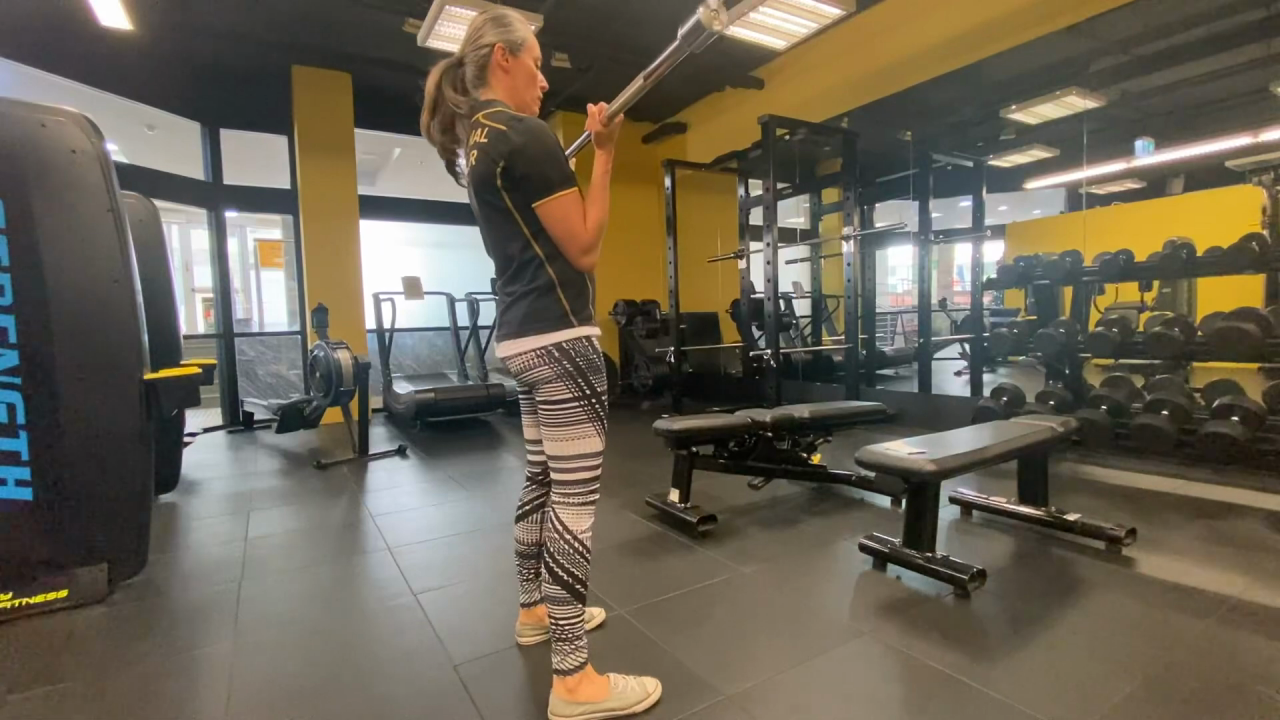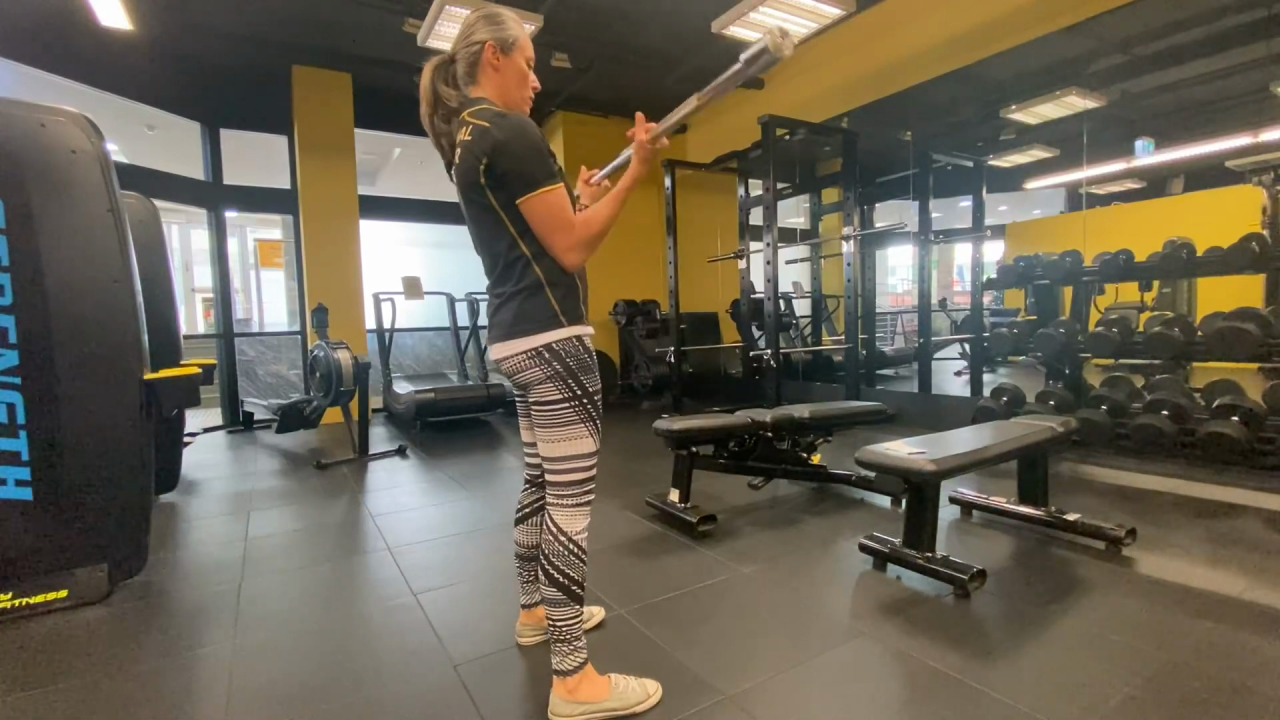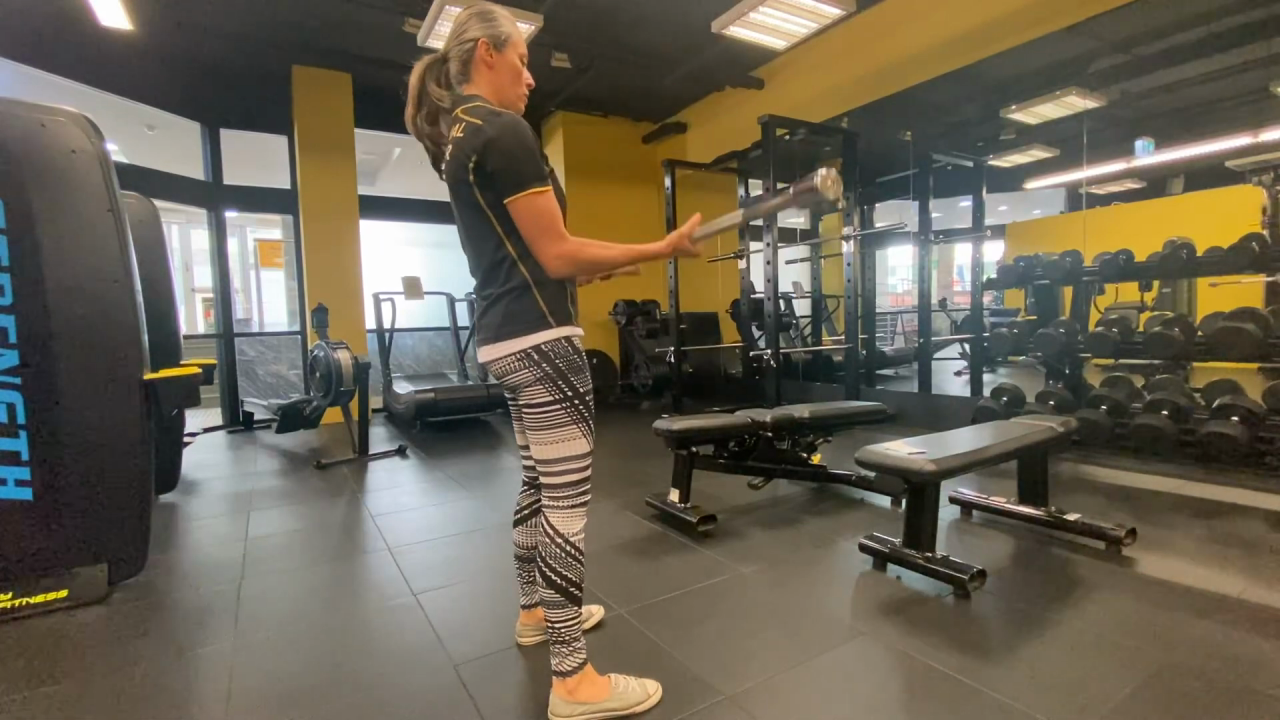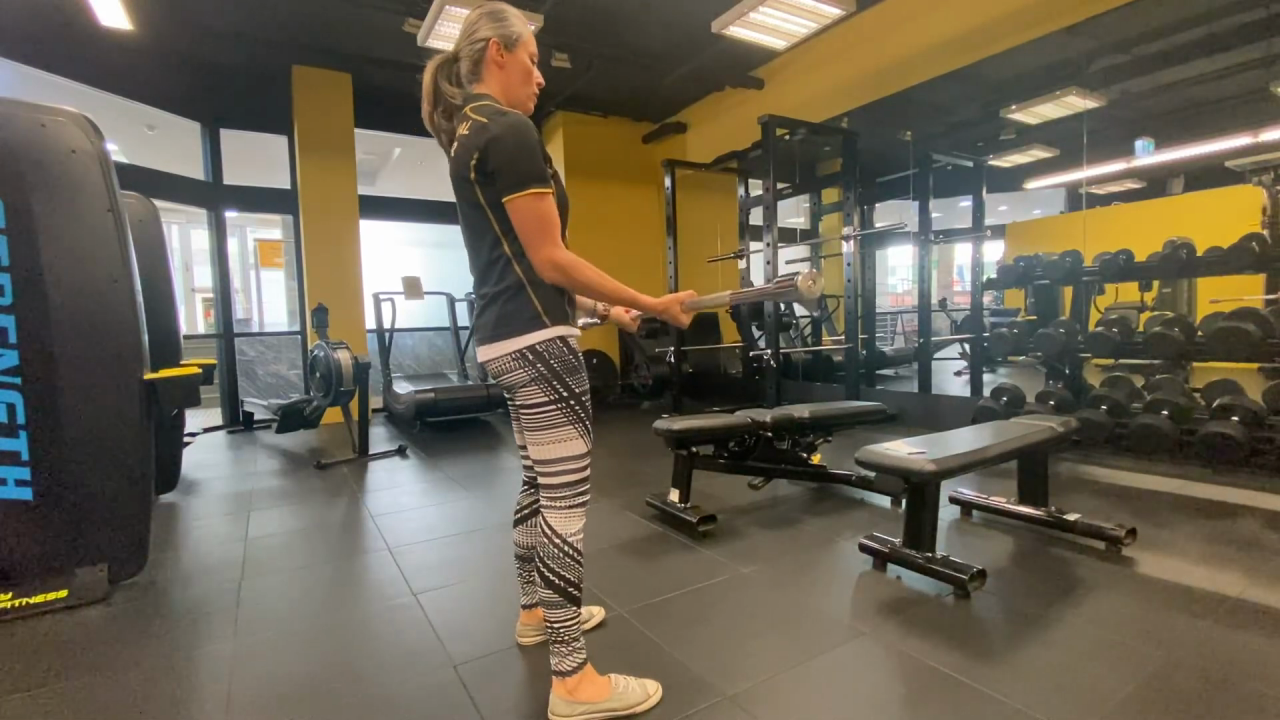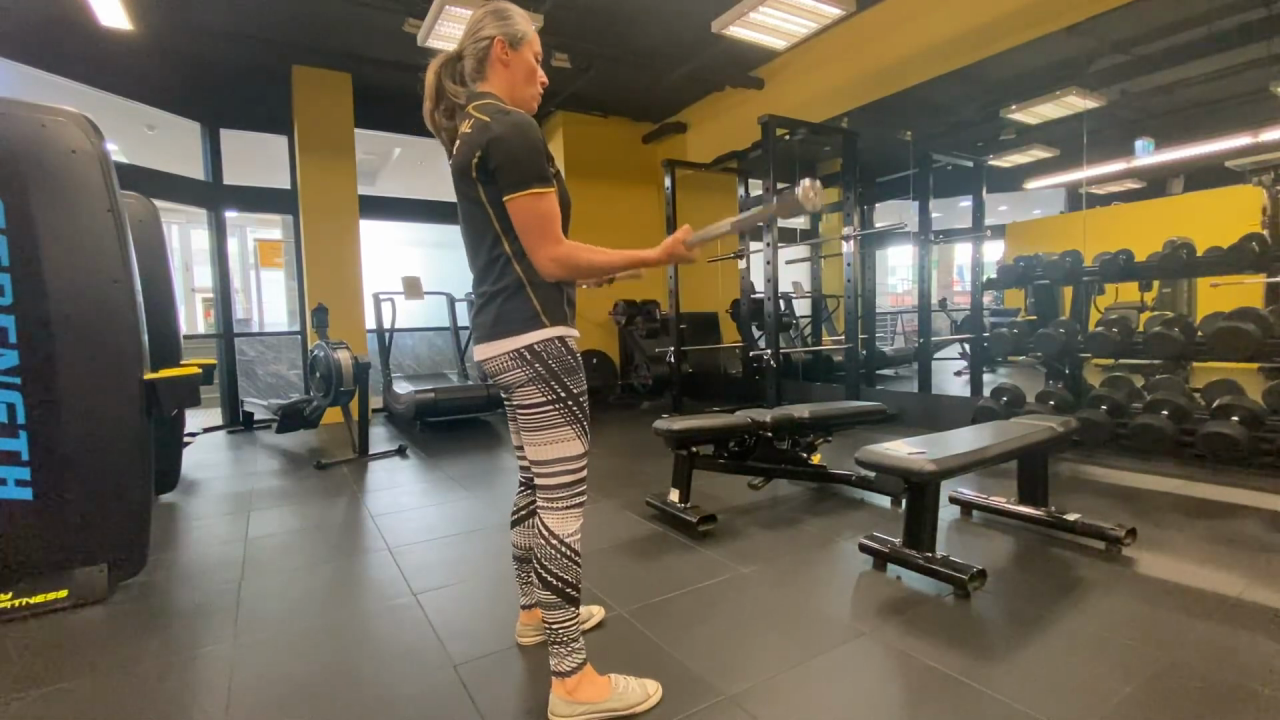
dt=0.3s
person 1, frame 1
left shoulder: (477, 142)
right shoulder: (526, 135)
right elbow: (584, 249)
left wrist: (564, 180)
right wrist: (604, 156)
left hip: (521, 334)
right hip: (559, 337)
left knee: (542, 478)
right knee: (575, 496)
left ankle: (534, 608)
person 1, frame 2
left shoulder: (467, 139)
right shoulder: (511, 132)
right elbow: (573, 250)
left wrist: (576, 196)
right wrist: (636, 169)
left hip: (515, 334)
right hip: (549, 337)
left knee: (540, 481)
right knee: (570, 497)
left ankle: (534, 608)
person 1, frame 3
left shoulder: (459, 136)
right shoulder: (504, 131)
right elbow: (556, 255)
left wrist: (600, 264)
right wrist: (660, 249)
left hip: (505, 336)
right hip: (539, 339)
left knee: (539, 482)
right knee: (566, 499)
left ankle: (535, 610)
person 1, frame 4
left shoulder: (469, 133)
right shoulder: (510, 131)
right elbow: (549, 260)
left wrist: (604, 305)
right wrist: (650, 304)
left hip: (504, 336)
right hip: (535, 339)
left knee: (539, 484)
right knee: (565, 498)
left ankle: (535, 611)
person 1, frame 5
left shoulder: (471, 132)
right shoulder: (513, 130)
right elbow: (550, 257)
left wrist: (603, 262)
right wrist: (652, 256)
left hip: (503, 334)
right hip: (534, 337)
left knee: (536, 482)
right knee: (562, 498)
left ankle: (534, 611)
